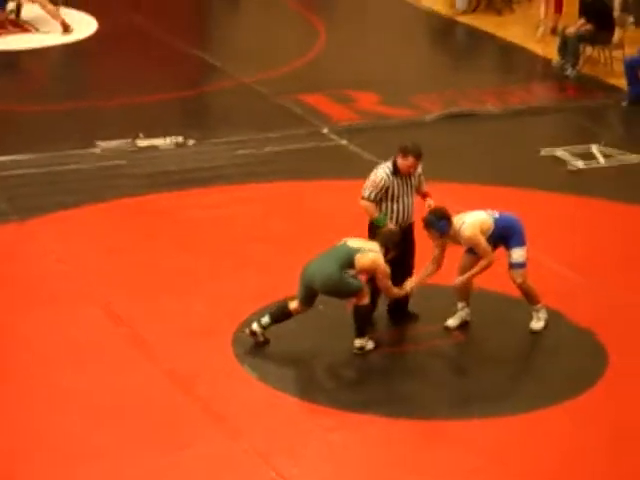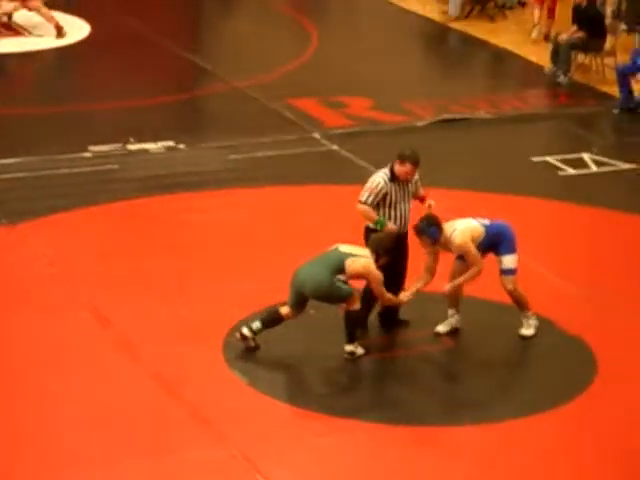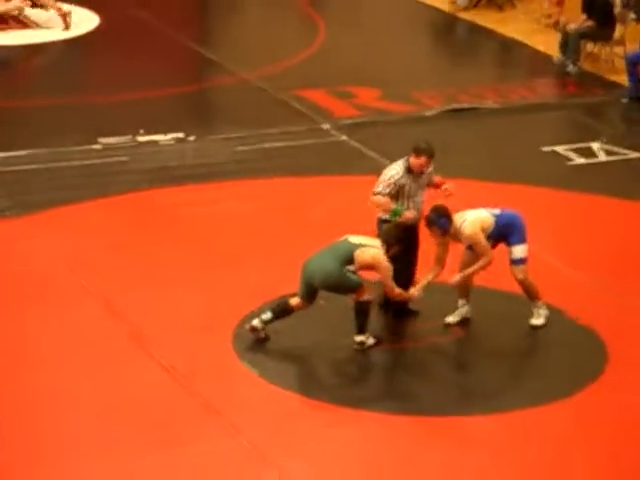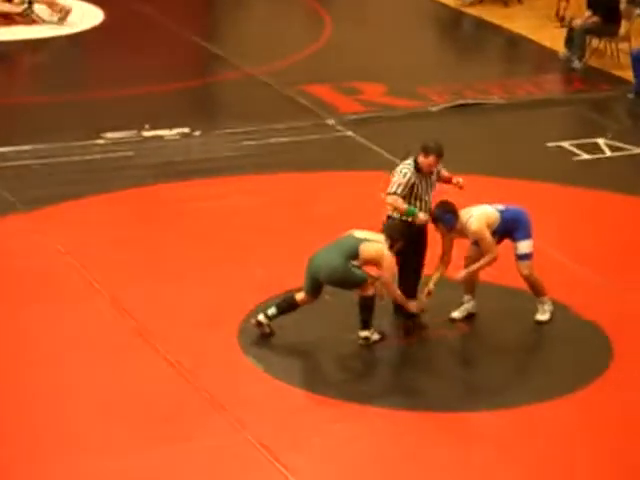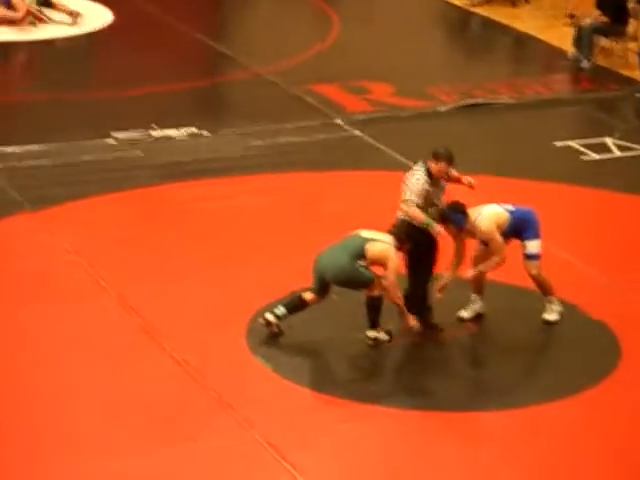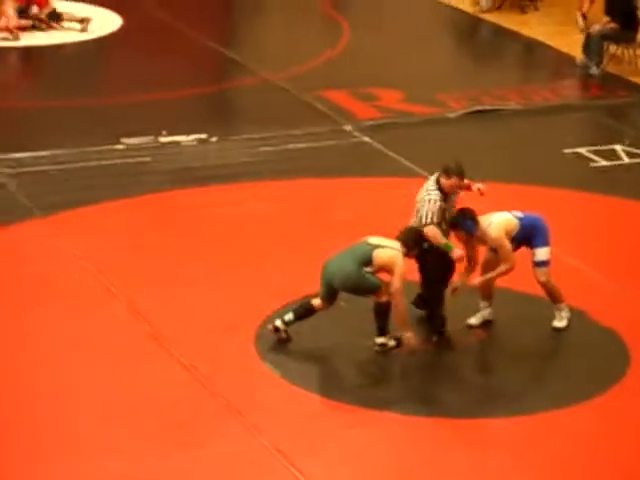
dt=0.1s
person 1, frame 1
left shoulder: (416, 170)
right shoulder: (382, 175)
right elbow: (365, 201)
left wrist: (427, 196)
right wrist: (382, 222)
left hip: (405, 228)
right hip: (383, 229)
left knee: (405, 271)
left ankle: (399, 311)
person 1, frame 2
left shoulder: (411, 176)
right shoulder: (380, 181)
left elbow: (416, 190)
right elbow: (362, 206)
left wrist: (424, 198)
right wrist: (382, 223)
left hip: (400, 234)
left knee: (397, 278)
left ankle: (390, 317)
right ankle: (361, 317)
person 1, frame 3
left shoulder: (425, 169)
right shoulder: (396, 173)
left elbow: (431, 179)
right elbow: (377, 197)
left wrist: (442, 184)
right wrist: (400, 212)
left hip: (411, 224)
left knee: (408, 268)
right knee: (396, 269)
left ankle: (400, 306)
right ankle: (389, 306)
person 1, frame 4
left shoulder: (431, 166)
right shoulder: (406, 172)
left elbow: (440, 174)
right elbow: (390, 198)
left wrist: (452, 179)
right wrist: (414, 213)
left hip: (417, 224)
right hip: (402, 225)
left knee: (416, 266)
right knee: (408, 268)
right ankle: (406, 314)
person 1, frame 5
left shoulder: (440, 169)
right shoulder: (419, 180)
left elbow: (449, 174)
right elbow: (410, 209)
left wrist: (461, 178)
right wrist: (432, 225)
left hip: (427, 227)
right hip: (412, 228)
left knee: (427, 266)
right knee: (419, 270)
left ankle: (413, 303)
right ankle: (422, 317)
person 1, frame 6
left shoulder: (449, 180)
right shoulder: (432, 197)
left elbow: (462, 182)
right elbow: (428, 229)
left wrist: (472, 186)
right wrist: (450, 249)
left hip: (438, 236)
right hip: (423, 241)
left knee: (445, 272)
right knee: (435, 280)
left ankle: (424, 301)
right ankle: (436, 329)
person 2, frame 1
left shoulder: (352, 240)
right shoulder: (380, 264)
right elbow: (390, 292)
right wrist: (406, 289)
left hip: (310, 269)
right hip: (327, 277)
left knee: (301, 304)
right knee: (363, 293)
left ankle: (258, 327)
right ankle: (361, 341)
person 2, frame 2
left shoulder: (343, 246)
right shoulder: (372, 269)
right elbow: (384, 298)
right wrist: (401, 298)
left hip: (300, 274)
right hip: (318, 282)
left knee: (292, 309)
right knee: (353, 300)
left ankle: (249, 331)
right ankle: (351, 347)
person 2, frame 3
left shoulder: (354, 237)
right shoulder: (382, 260)
right elbow: (392, 292)
right wrist: (409, 295)
left hip: (310, 265)
right hip: (328, 273)
left knee: (302, 300)
right knee: (362, 290)
left ankle: (259, 323)
right ankle: (361, 338)
person 2, frame 4
left shoulder: (359, 232)
right shoulder: (385, 255)
right elbow: (392, 291)
right wrist: (408, 304)
left hip: (315, 260)
right hip: (332, 267)
left knee: (308, 295)
right knee: (368, 286)
left ankle: (264, 318)
right ankle: (366, 333)
person 2, frame 5
left shoulder: (368, 232)
right shoulder: (392, 256)
right elbow: (393, 294)
left wrist: (382, 280)
right wrist: (407, 316)
left hip: (322, 259)
right hip: (339, 267)
left knee: (316, 295)
right knee: (374, 285)
left ankle: (272, 317)
right ankle: (374, 333)
person 2, frame 6
left shoulder: (376, 239)
right shoulder: (398, 262)
right elbow: (397, 299)
right wrist: (406, 331)
left hip: (329, 266)
right hip: (346, 273)
left knee: (324, 301)
right knee: (383, 292)
left ankle: (281, 323)
right ankle: (382, 339)
person 3, frame 1
left shoulder: (467, 233)
right shoulder: (444, 233)
left elbow: (489, 259)
right elbow: (435, 264)
left wrist: (465, 278)
right wrist: (415, 281)
left hip: (511, 229)
right hip: (489, 232)
left knee: (518, 280)
right knee: (463, 269)
left ankle: (540, 312)
right ankle: (463, 311)
person 3, frame 2
left shoulder: (458, 240)
right shoulder: (435, 241)
left elbow: (478, 267)
right elbow: (429, 274)
left wrist: (454, 285)
right wrist: (410, 292)
left hip: (501, 236)
right hip: (481, 238)
left knee: (509, 286)
right knee: (454, 276)
left ankle: (530, 319)
right ankle: (453, 318)
person 3, frame 3
left shoulder: (468, 231)
right shoulder: (445, 232)
left elbow: (488, 258)
right elbow: (438, 265)
left wrist: (463, 275)
right wrist: (420, 286)
left hip: (512, 225)
right hip: (490, 228)
left knee: (520, 276)
right knee: (464, 266)
left ankle: (540, 309)
right ankle: (463, 308)
person 3, frame 4
left shoulder: (474, 226)
right shoulder: (451, 227)
left elbow: (493, 254)
right elbow: (444, 260)
left wrist: (468, 272)
right wrist: (432, 282)
left hip: (517, 221)
right hip: (496, 224)
left knee: (525, 272)
right knee: (469, 261)
left ankle: (545, 305)
right ankle: (469, 303)
person 3, frame 5
left shoulder: (483, 226)
right shoulder: (461, 227)
left elbow: (501, 256)
right elbow: (458, 257)
left wrist: (476, 272)
right wrist: (446, 279)
left hip: (526, 222)
right hip: (504, 223)
left knee: (533, 271)
right knee: (477, 260)
left ankle: (553, 304)
right ankle: (476, 303)
person 3, frame 6
left shoulder: (493, 233)
right shoulder: (471, 232)
left elbow: (509, 264)
right elbow: (471, 262)
left wrist: (484, 279)
right wrist: (461, 281)
left hip: (535, 229)
right hip: (513, 230)
left knee: (542, 279)
right knee: (487, 268)
left ankle: (562, 311)
right ankle: (485, 310)
